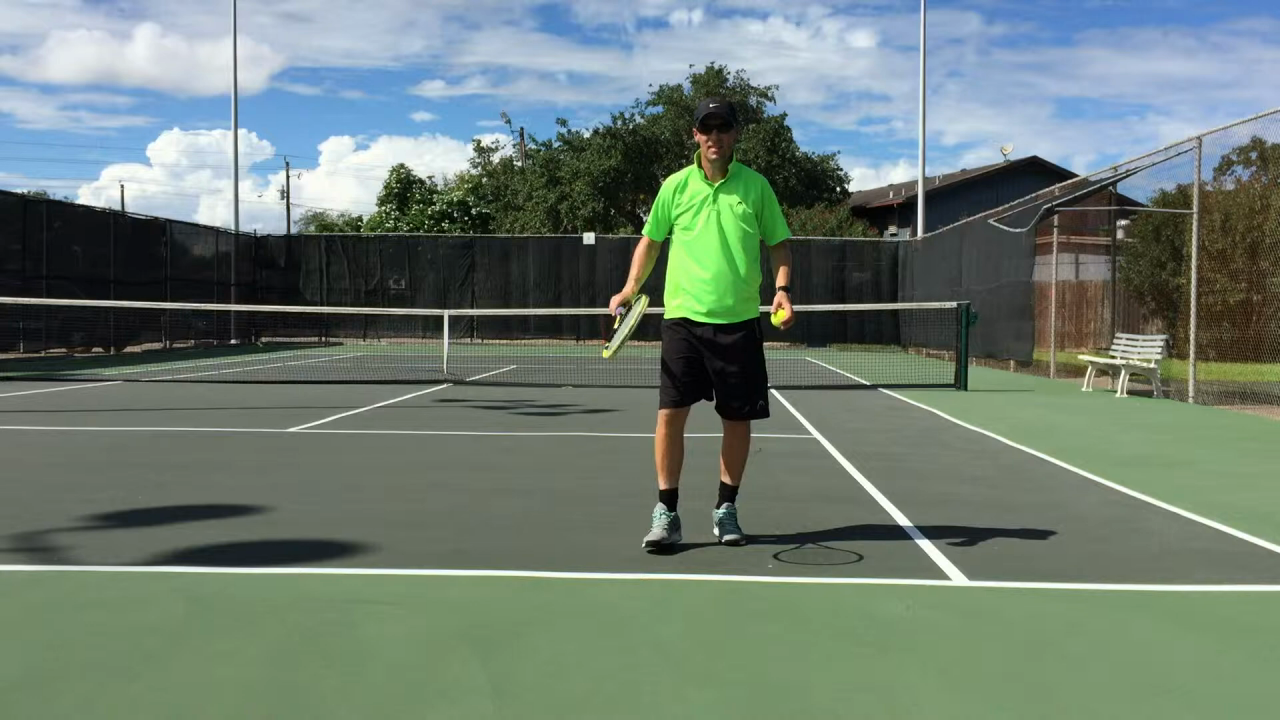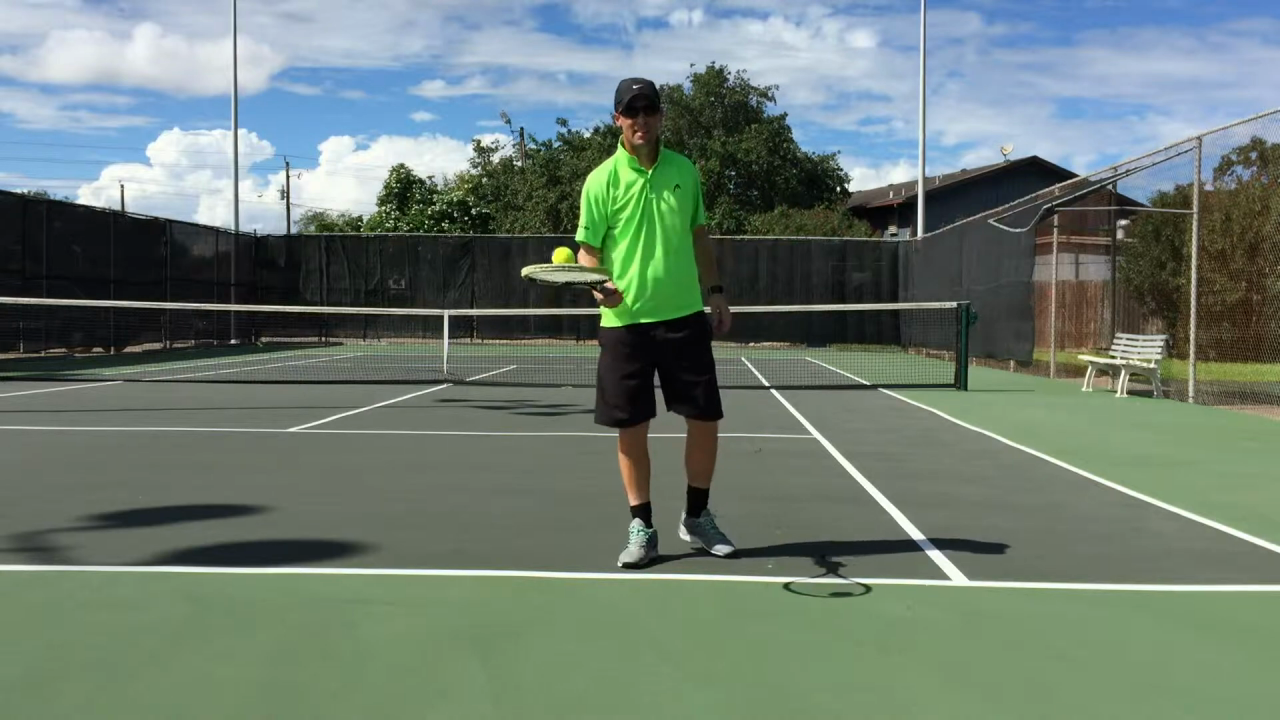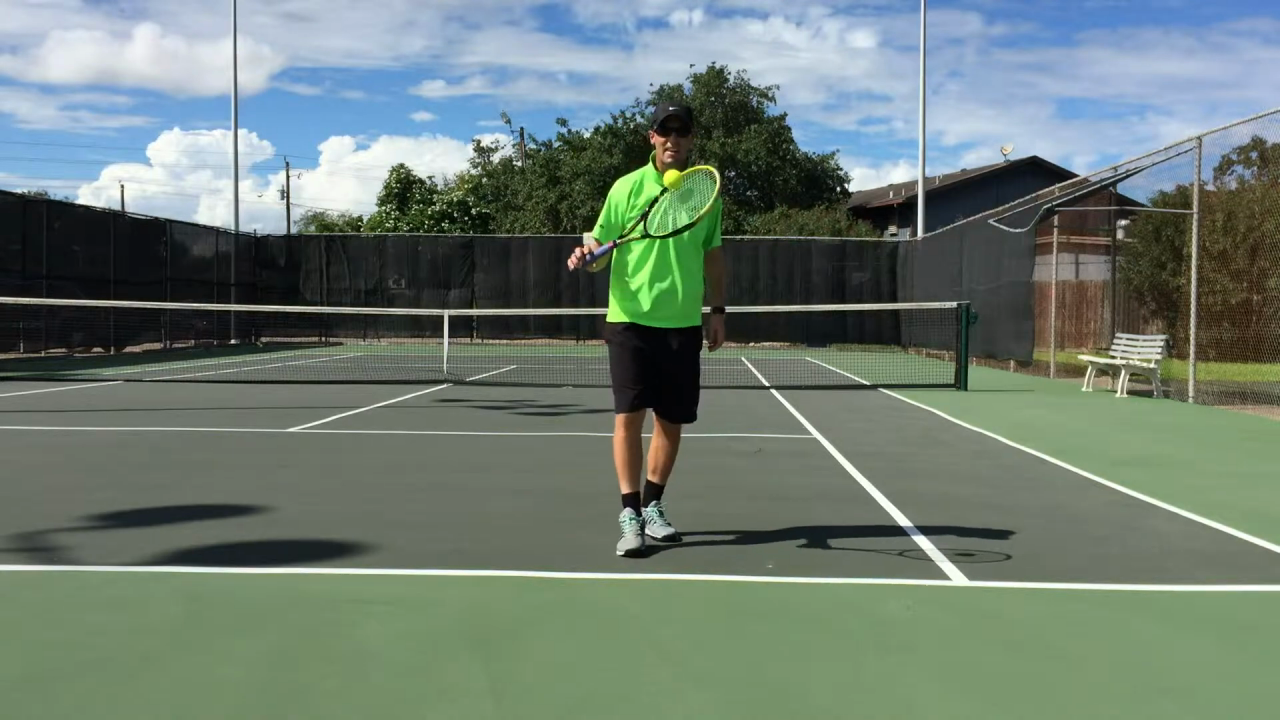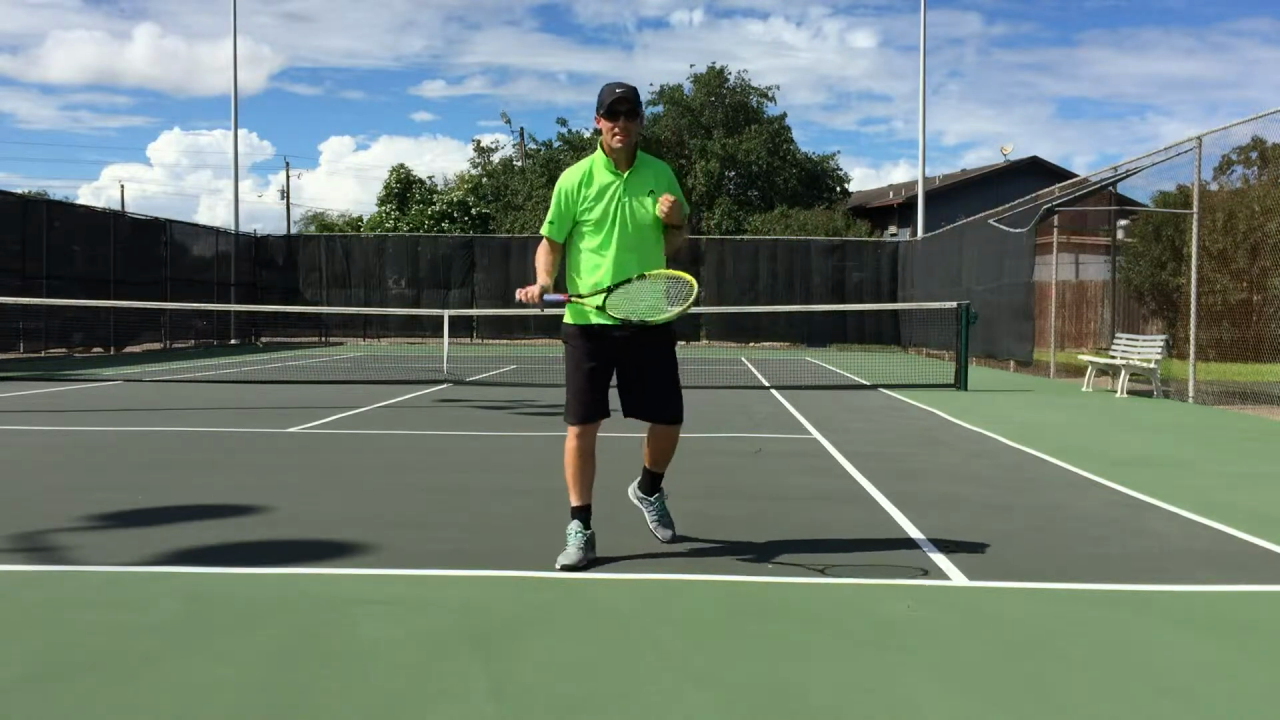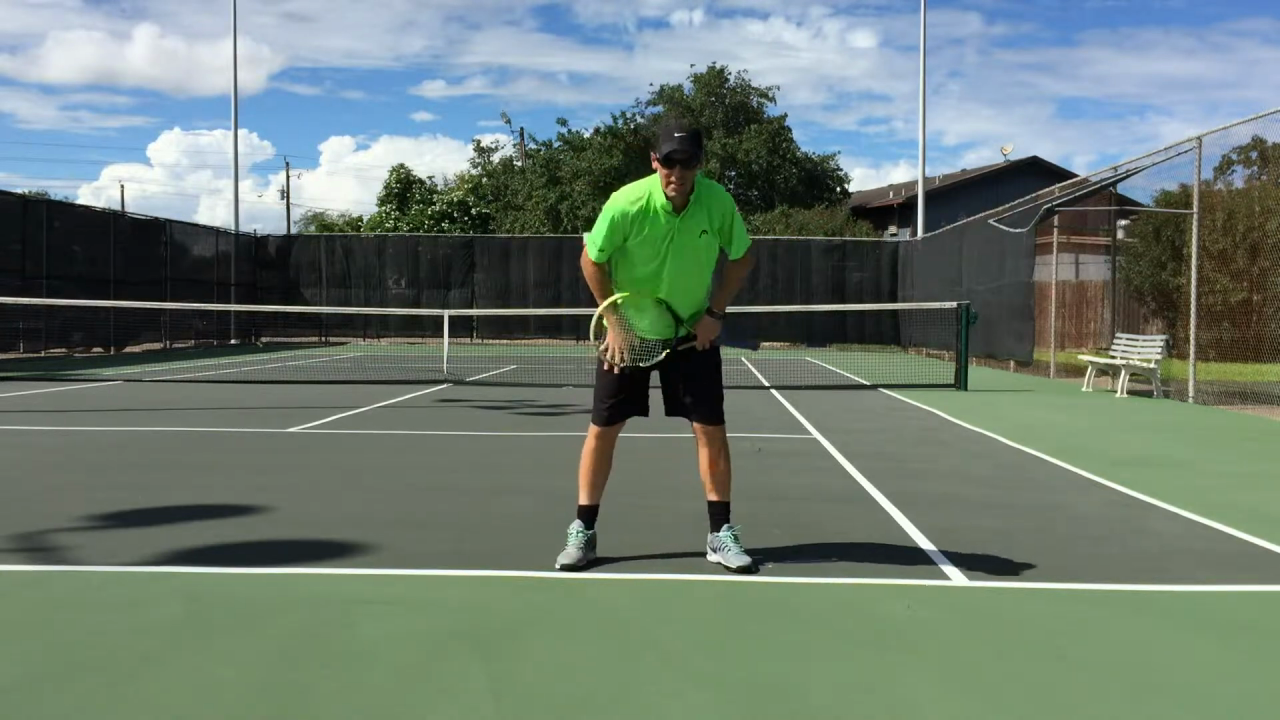
dt=1s
person 1, frame 1
left shoulder: (756, 186)
right shoulder: (675, 186)
left elbow: (778, 244)
right elbow: (650, 241)
left wrist: (781, 288)
right wrist: (631, 288)
left hip: (739, 321)
right hip: (684, 318)
left knee: (738, 419)
right knee: (671, 414)
left ankle: (726, 508)
right ankle: (667, 514)
person 1, frame 2
left shoulder: (685, 170)
right shoulder: (601, 180)
right elbow: (588, 250)
left wrist: (713, 289)
right wrist: (599, 285)
left hip: (685, 317)
right hip: (625, 322)
left knee: (705, 419)
right knee: (631, 426)
left ankle: (697, 518)
right ankle: (642, 529)
person 1, frame 3
right shoulder: (626, 188)
left elbow: (713, 256)
right elbow: (600, 246)
left wrist: (716, 310)
right wrist: (584, 258)
left hip: (683, 323)
right hip: (630, 319)
left knee: (672, 420)
right knee: (629, 415)
left ankle: (652, 506)
right ankle: (631, 515)
person 1, frame 4
left shoulder: (661, 174)
right shoulder: (574, 179)
left elbow: (677, 239)
right elbow: (550, 242)
left wrist: (678, 223)
right wrist: (541, 281)
left hip: (649, 320)
right hip: (588, 322)
left knee: (668, 420)
right knee: (582, 425)
left ankle: (648, 490)
right ankle: (580, 531)
person 1, frame 5
left shoulder: (718, 200)
right shoulder: (625, 203)
left elbow: (741, 257)
right elbow: (592, 262)
left wrist: (715, 313)
left hip: (692, 330)
left knee: (710, 426)
right knee: (603, 427)
left ankle: (720, 534)
right ankle: (583, 532)
